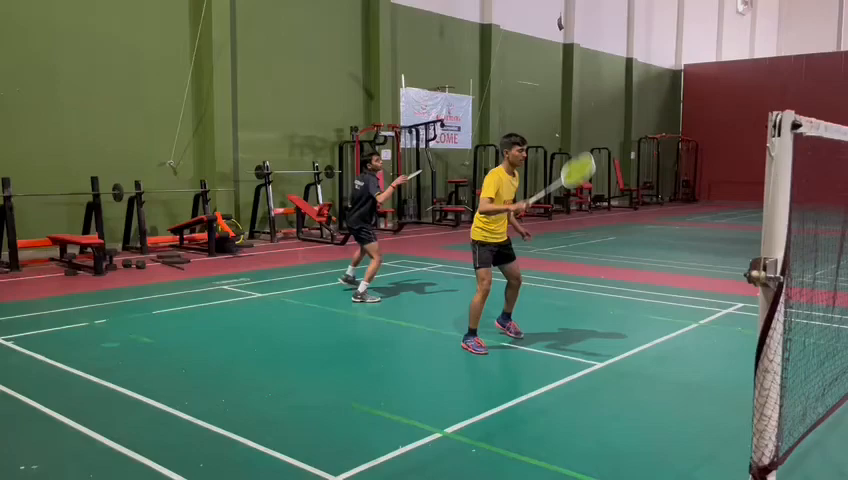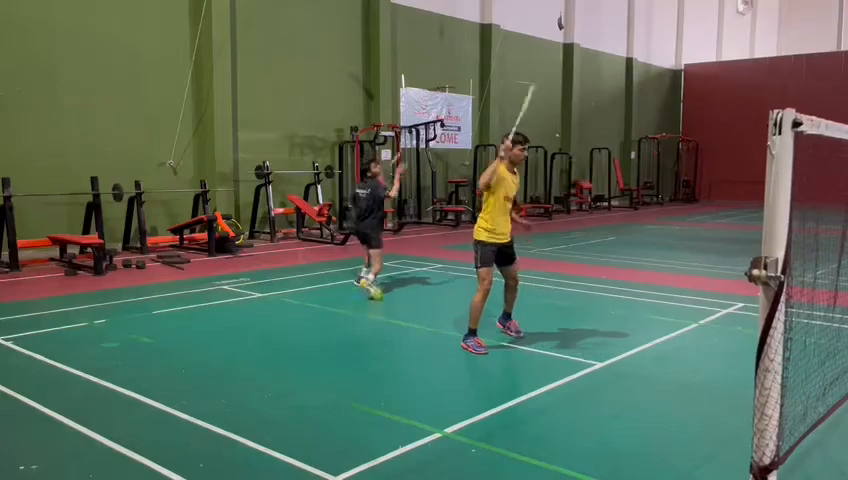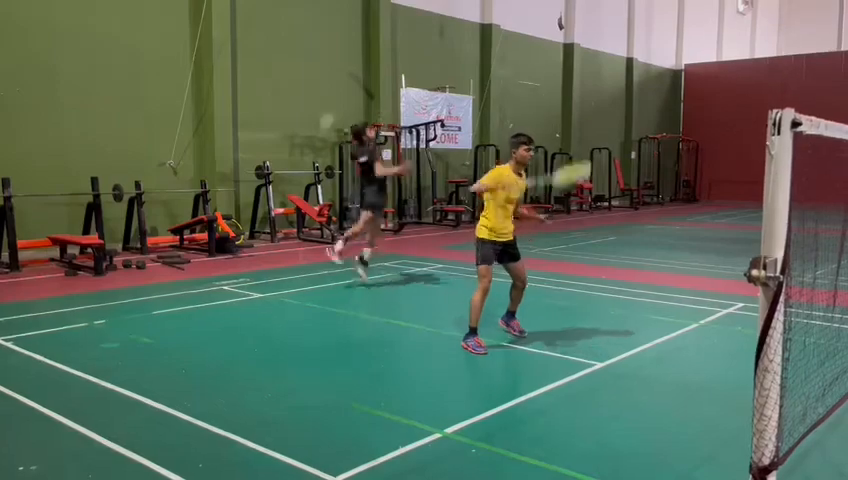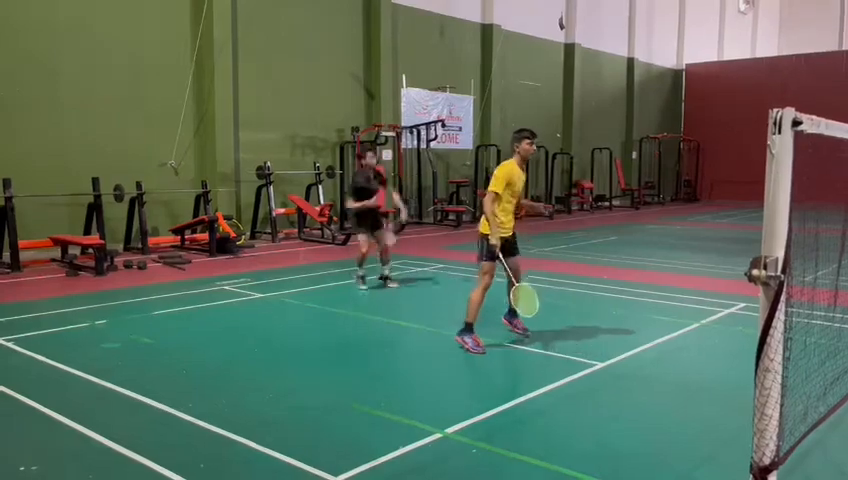
dt=0.3s
person 1, frame 1
left shoulder: (515, 176)
right shoulder: (494, 176)
right elbow: (483, 209)
left wrist: (518, 227)
right wrist: (510, 206)
left hip: (502, 238)
right hip: (483, 238)
left knee: (515, 279)
right knee: (484, 287)
left ankle: (505, 319)
right ankle: (470, 337)
person 1, frame 2
left shoulder: (515, 175)
right shoulder: (498, 171)
right elbow: (482, 185)
left wrist: (519, 220)
right wrist: (499, 158)
left hip: (505, 238)
right hip: (486, 238)
left knee: (513, 281)
right knee: (485, 287)
left ankle: (506, 319)
right ankle: (470, 337)
person 1, frame 3
left shoulder: (522, 177)
right shoulder: (499, 173)
right elbow: (476, 189)
left wrist: (535, 216)
right wrist: (490, 187)
left hip: (507, 237)
right hip: (487, 236)
left knee: (521, 280)
right knee: (484, 285)
left ankle: (509, 318)
right ankle: (470, 336)
person 1, frame 4
left shoulder: (522, 172)
right shoulder: (505, 169)
right elbow: (488, 202)
left wrist: (534, 206)
right wrist: (494, 232)
left hip: (508, 232)
right hip: (491, 234)
left knee: (516, 275)
right knee: (485, 282)
left ankle: (511, 316)
right ankle: (466, 332)
person 2, frame 1
left shoulder: (361, 178)
right shoulder: (371, 179)
right elbow: (380, 199)
right wrist: (394, 185)
left hip: (354, 222)
right hip: (361, 225)
left knee: (362, 249)
right knee: (376, 259)
left ankle: (348, 276)
right ankle: (360, 293)
person 2, frame 2
left shoulder: (360, 187)
right shoulder: (376, 184)
left elbow: (357, 203)
right elbow: (392, 195)
right wrist: (397, 176)
left hip: (360, 228)
right hip: (372, 229)
left knee: (371, 253)
right knee: (377, 265)
left ankle: (363, 277)
right ankle: (368, 280)
person 2, frame 3
left shoulder: (357, 152)
right shoulder: (372, 150)
right elbow: (379, 172)
right wrist: (399, 169)
left hip: (374, 196)
right hip: (374, 195)
left knee: (374, 231)
right knee: (362, 226)
left ankle: (364, 260)
right ankle: (337, 248)
person 2, frame 4
left shoulder: (378, 175)
right shoulder: (358, 181)
left elbow: (391, 191)
right elbow: (350, 205)
left wrist: (401, 207)
right wrist: (367, 203)
left hip: (374, 216)
right hip: (362, 219)
left knee: (385, 247)
right knee: (364, 250)
left ankle: (385, 275)
right ankle: (360, 275)
